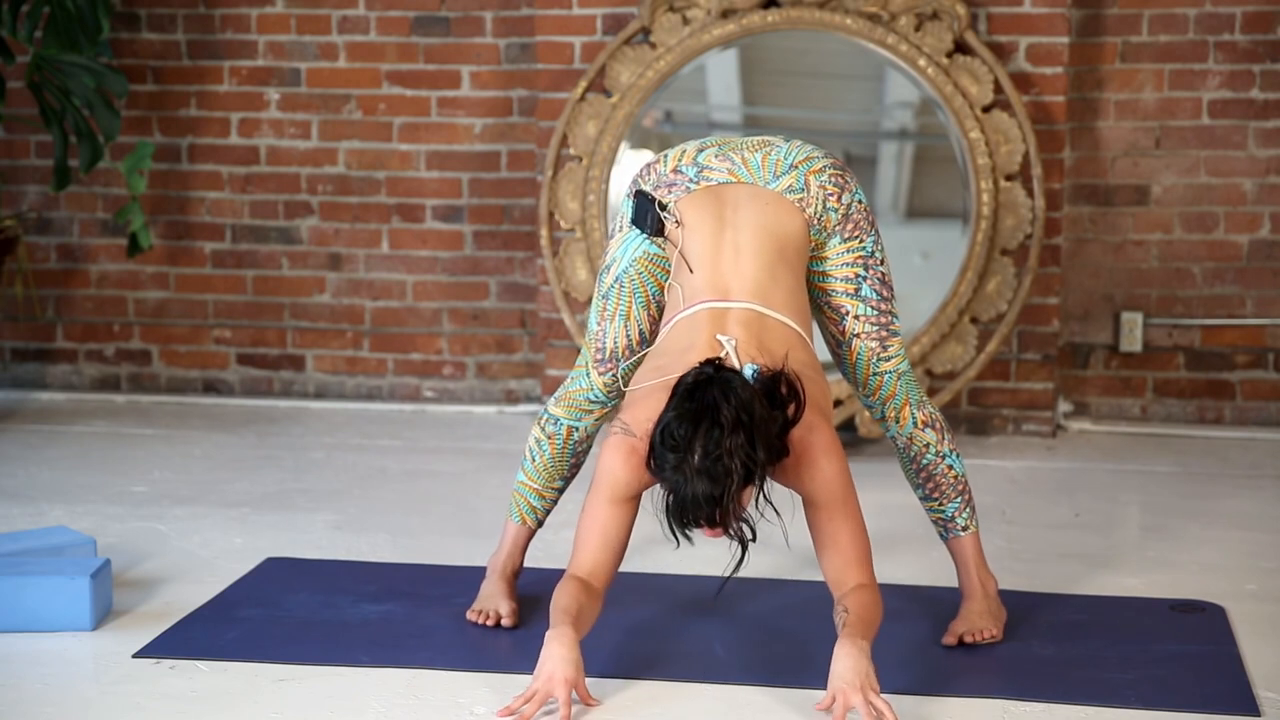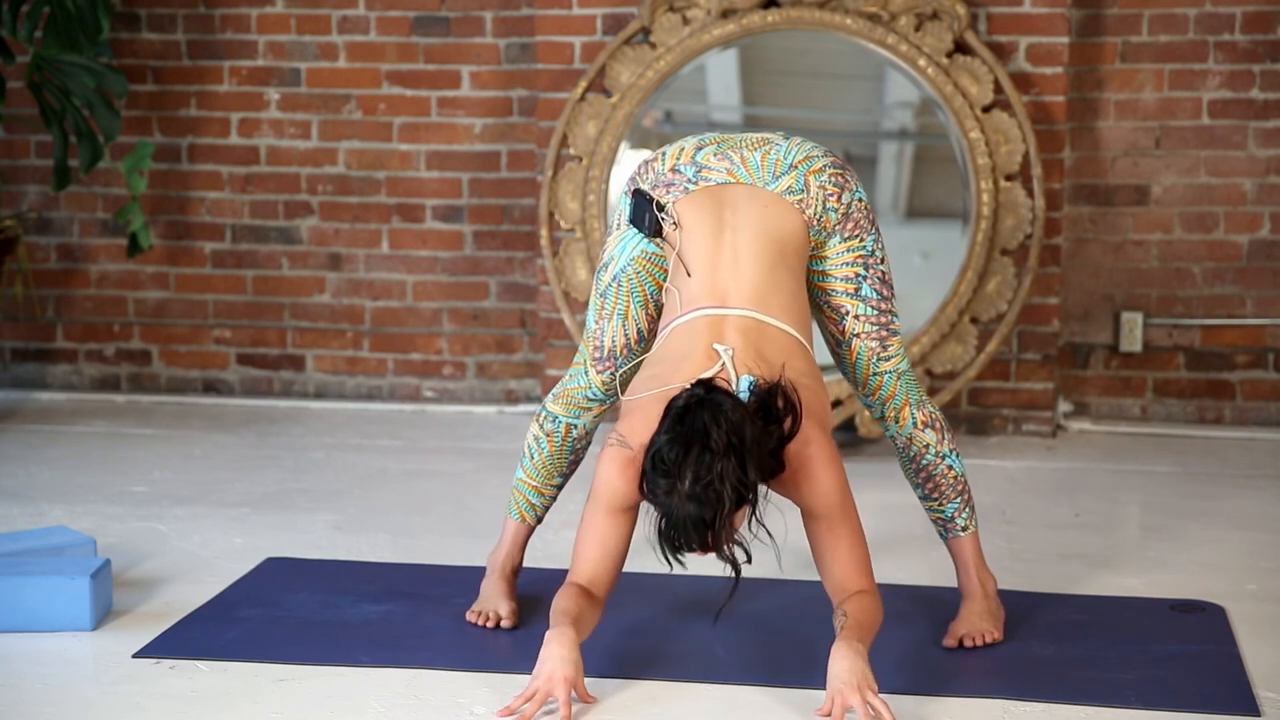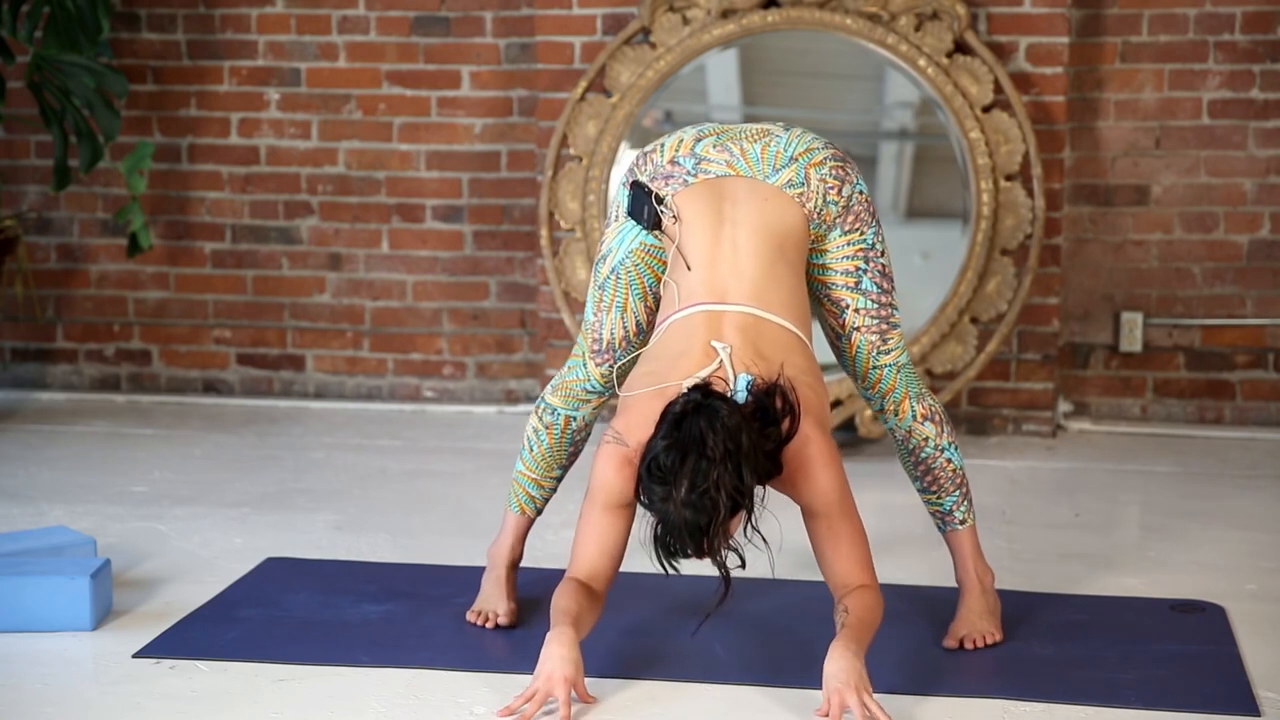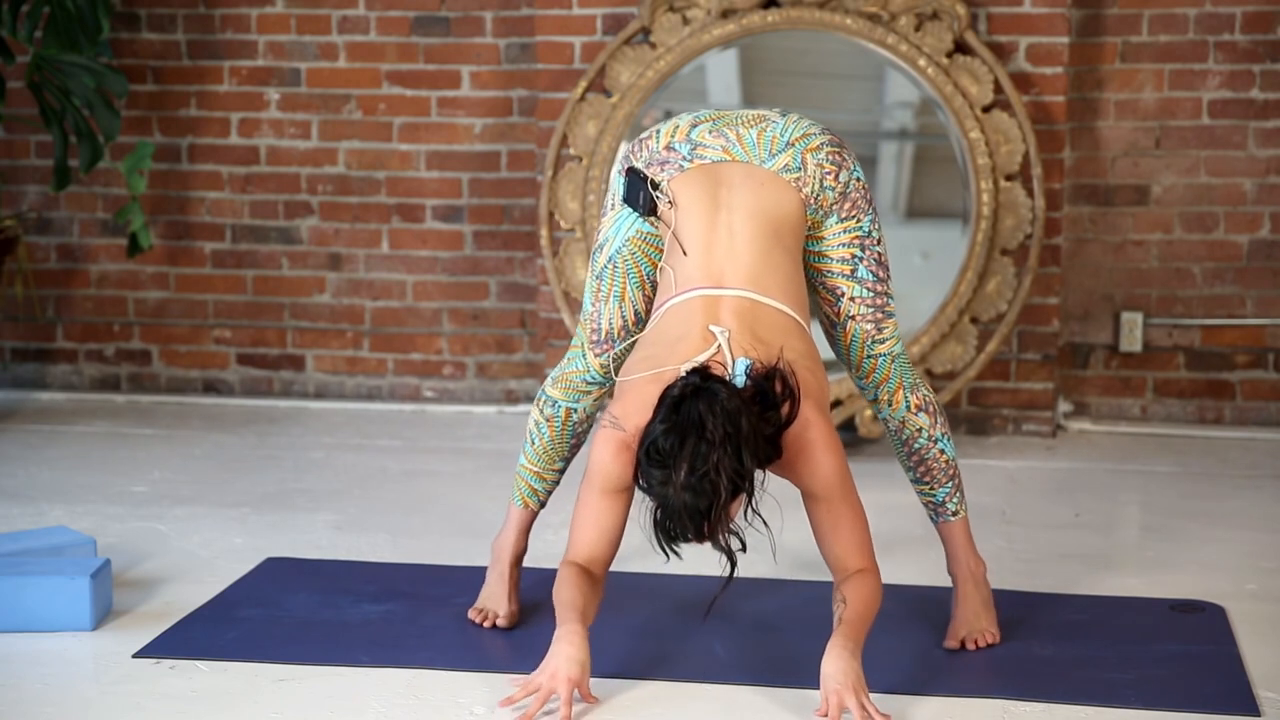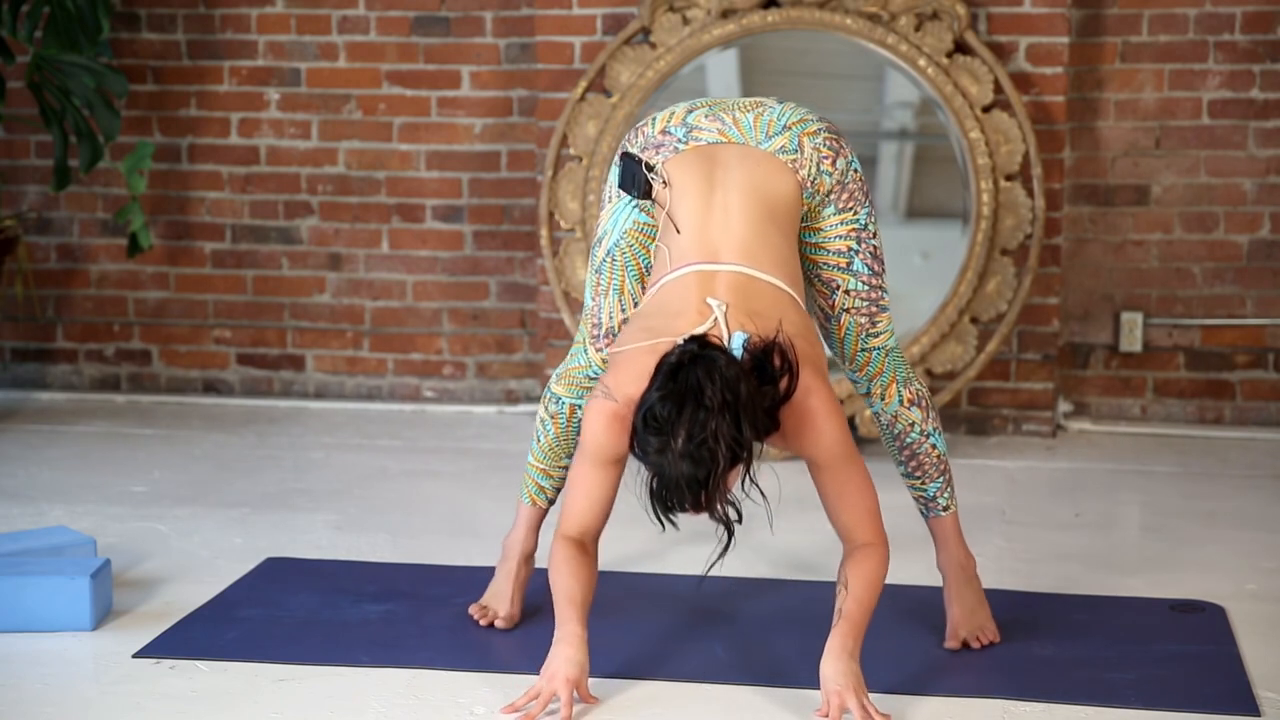
dt=0.2s
person 1, frame 1
left shoulder: (806, 439)
right shoulder: (635, 436)
left elbow: (856, 585)
right elbow: (585, 578)
left wrist: (853, 648)
right wrist: (560, 638)
left knee: (892, 392)
right knee: (592, 385)
left ankle: (977, 580)
right ankle: (505, 561)
person 1, frame 2
left shoulder: (803, 450)
right shoulder: (634, 445)
left elbow: (856, 591)
right elbow: (586, 586)
left wrist: (849, 650)
right wrist: (561, 638)
left knee: (891, 390)
right knee: (589, 382)
left ankle: (975, 579)
right ankle: (504, 559)
person 1, frame 3
left shoulder: (800, 447)
right shoulder: (632, 442)
left elbow: (858, 586)
right elbow: (585, 582)
left wrist: (846, 653)
right wrist: (561, 640)
left knee: (891, 383)
right knee: (588, 374)
left ankle: (974, 575)
right ankle: (504, 555)
person 1, frame 4
left shoulder: (800, 426)
right shoulder: (629, 422)
left elbow: (857, 571)
right elbow: (583, 564)
left wrist: (843, 653)
right wrist: (569, 637)
left knee: (884, 372)
right knee: (589, 366)
left ankle: (966, 566)
right ankle: (507, 551)
person 1, frame 5
left shoulder: (801, 400)
right shoulder: (622, 391)
left elbow: (866, 542)
right elbow: (575, 535)
left wrist: (842, 655)
right wrist: (569, 640)
left knee: (878, 366)
left ankle: (955, 561)
right ankle: (517, 551)
